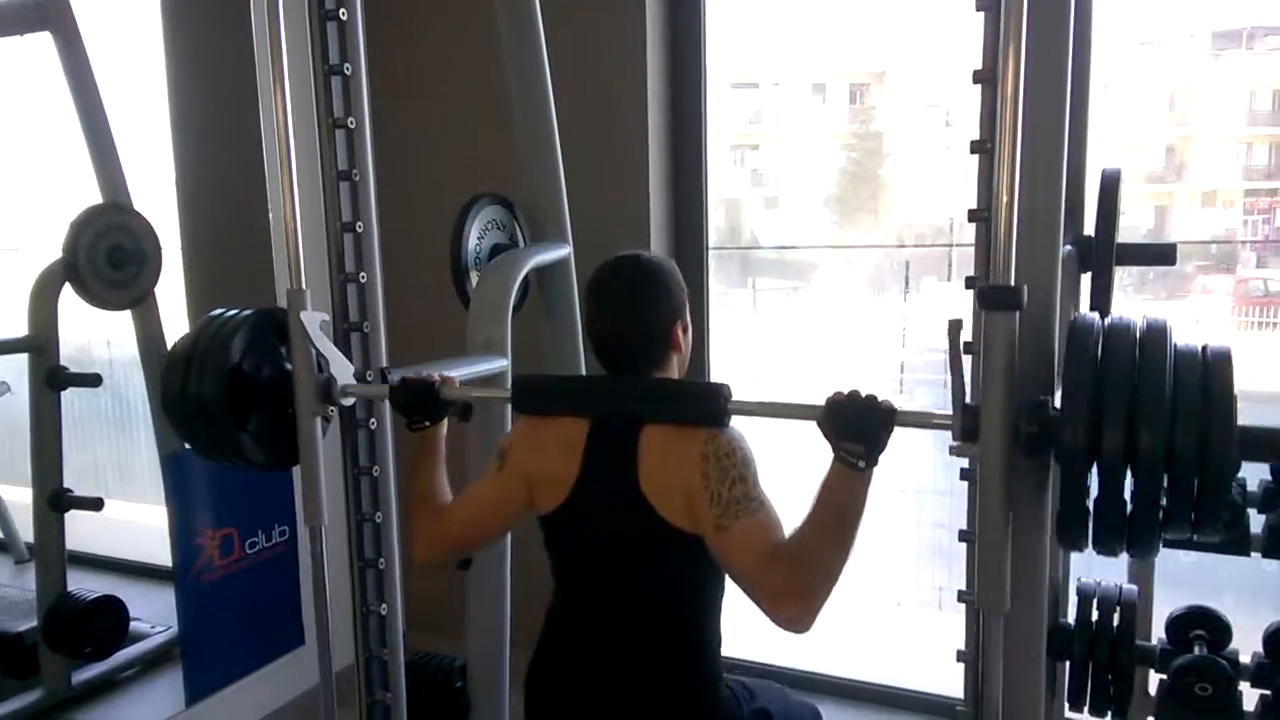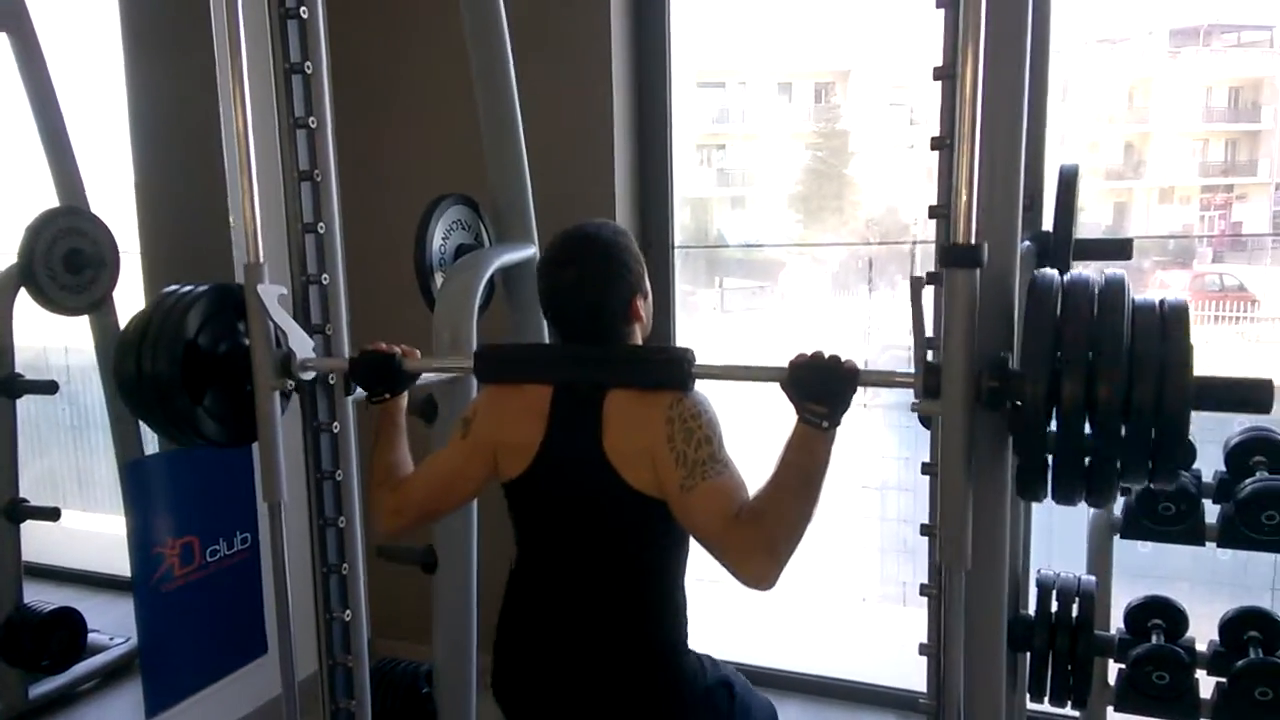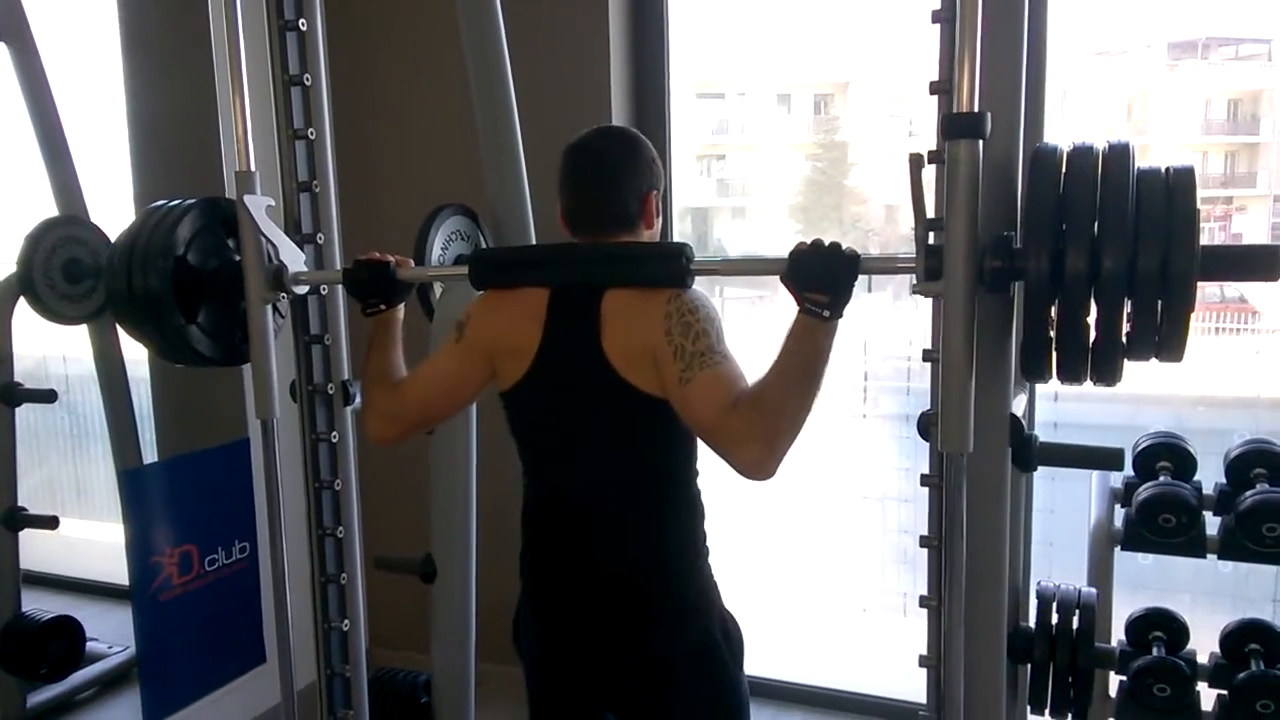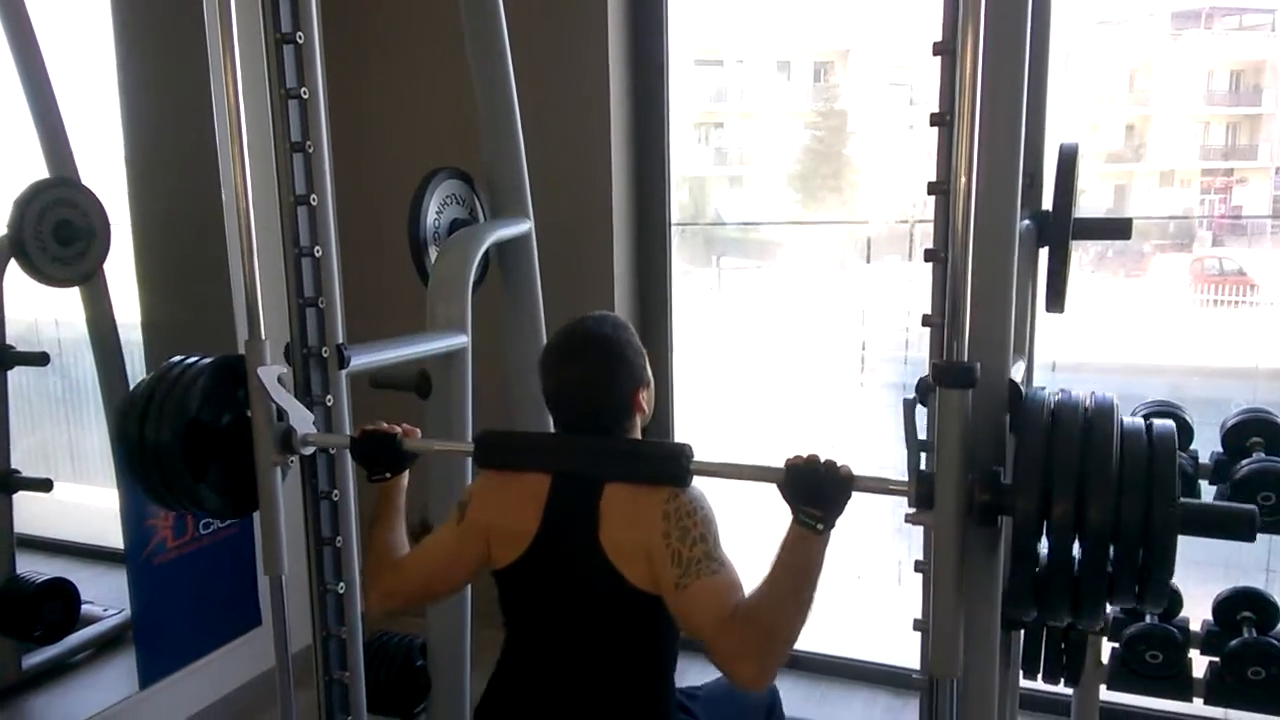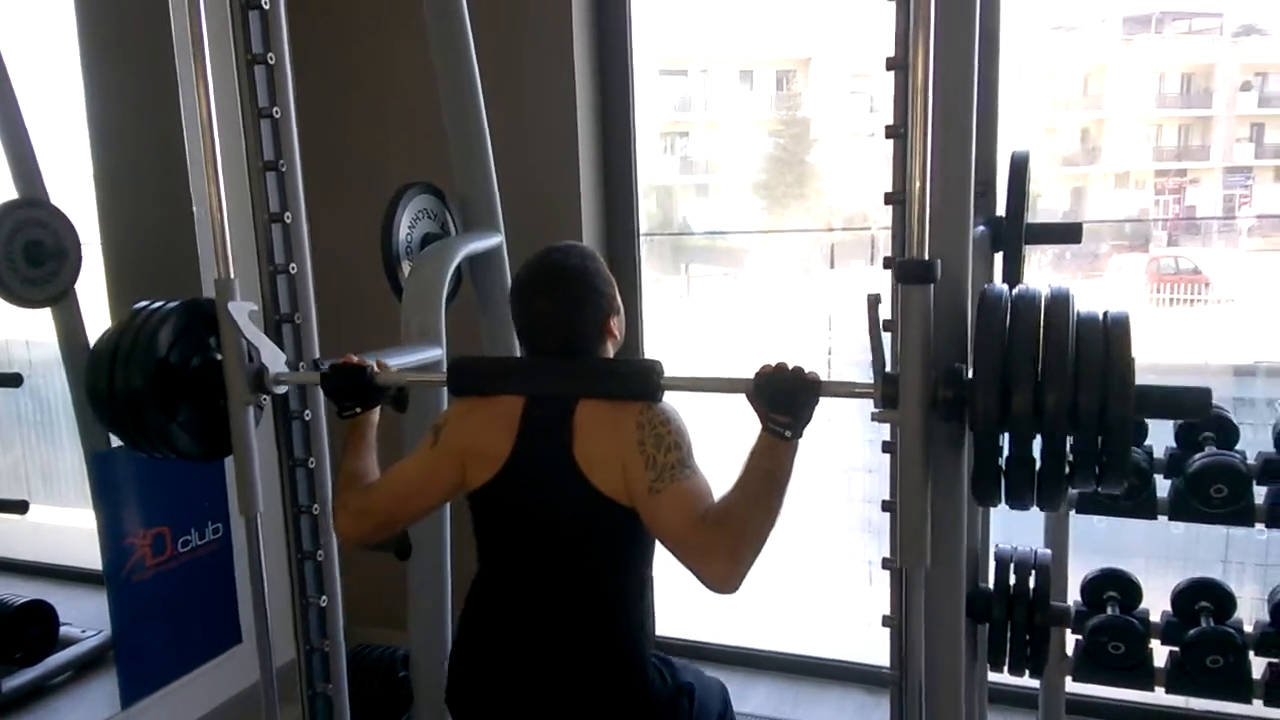
dt=1s
person 1, frame 1
left shoulder: (542, 436)
right shoulder: (700, 445)
left elbow: (430, 542)
right elbow: (791, 598)
left wrist: (431, 426)
right wrist: (853, 460)
person 1, frame 2
left shoulder: (506, 403)
right shoulder: (664, 411)
left elbow: (394, 510)
right elbow: (754, 557)
left wrist: (390, 398)
right wrist: (816, 421)
left hip: (525, 676)
person 1, frame 3
left shoulder: (504, 309)
right shoulder: (665, 308)
left elbow: (386, 418)
right elbow: (753, 447)
left wrist: (386, 310)
right wrist: (817, 313)
left hip: (552, 605)
right hip: (663, 610)
person 1, frame 4
left shoulder: (501, 490)
right shoulder: (664, 506)
left elbow: (385, 593)
right elbow: (749, 663)
left wrist: (391, 479)
right wrist: (811, 525)
person 1, frame 5
left shoulder: (475, 418)
right shoulder: (635, 422)
left elbow: (357, 517)
right elbow: (721, 563)
left wrist: (362, 412)
right wrist: (780, 431)
